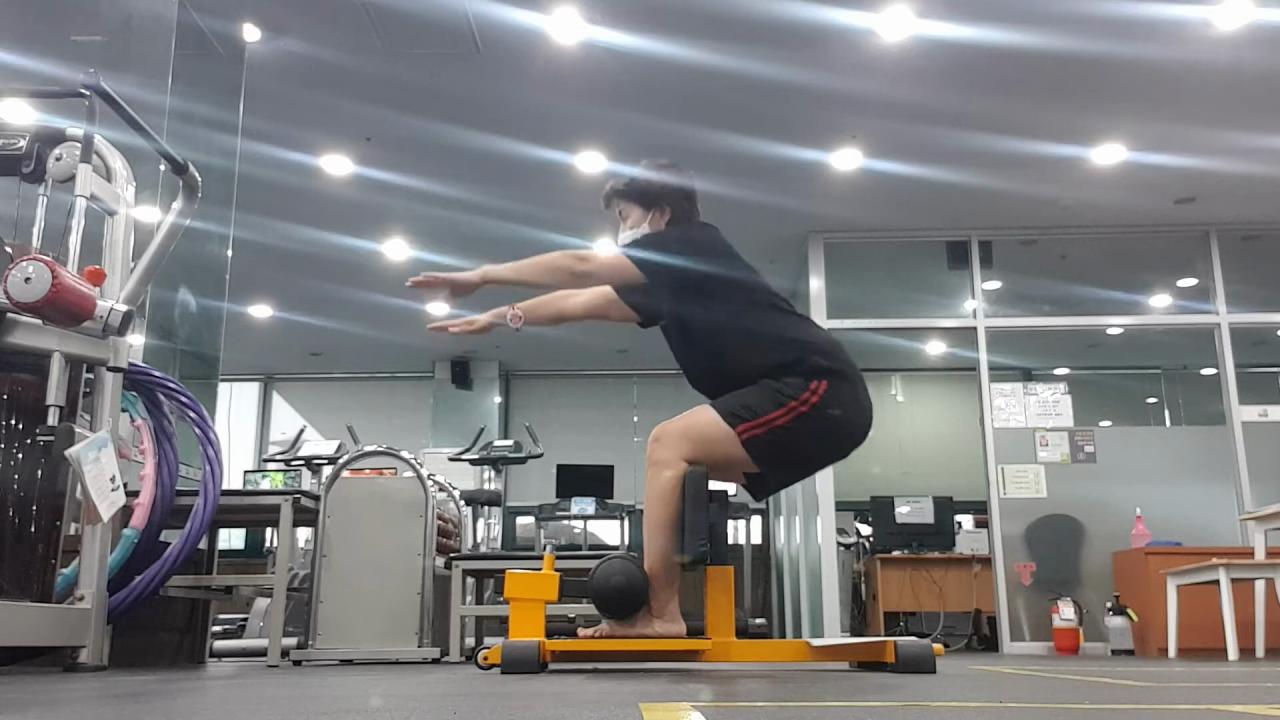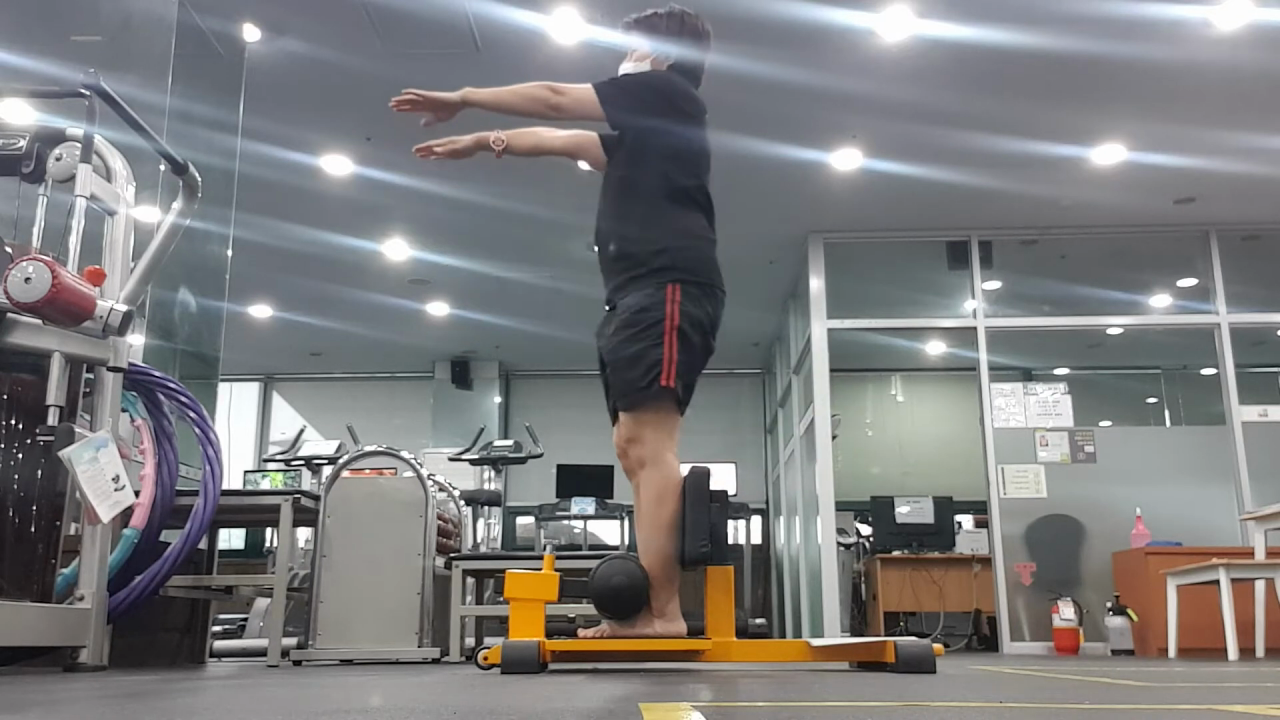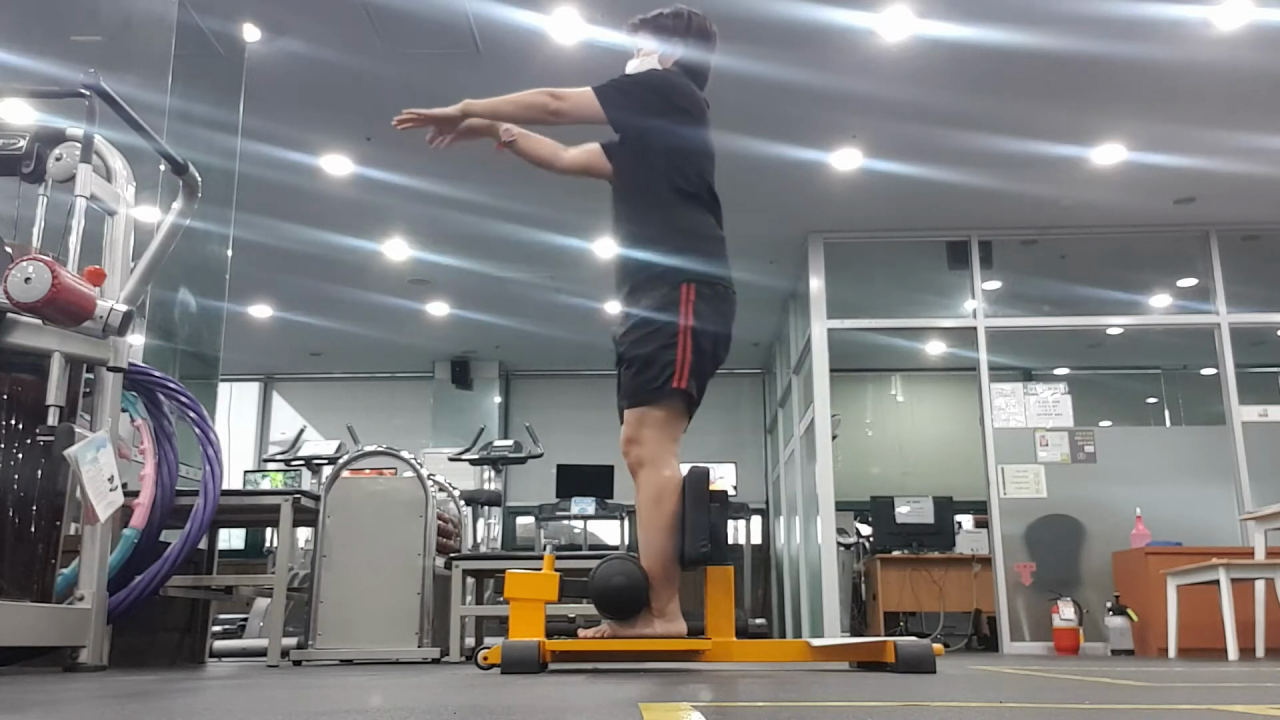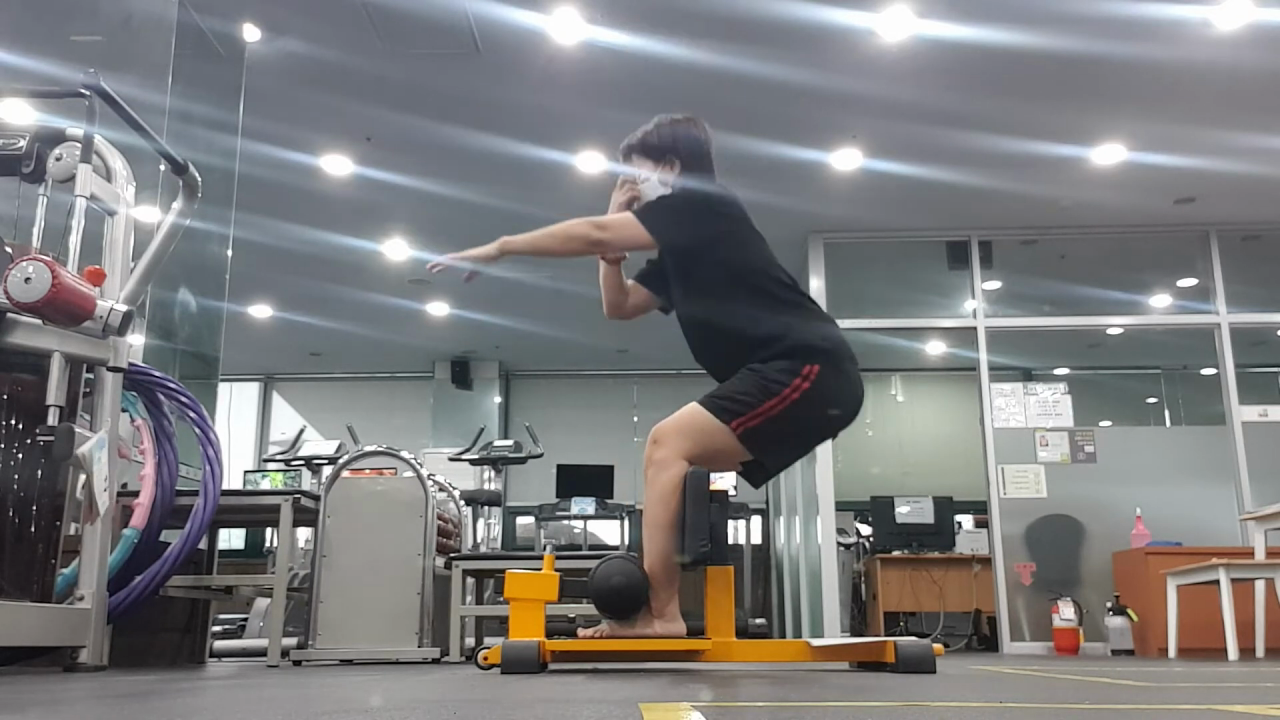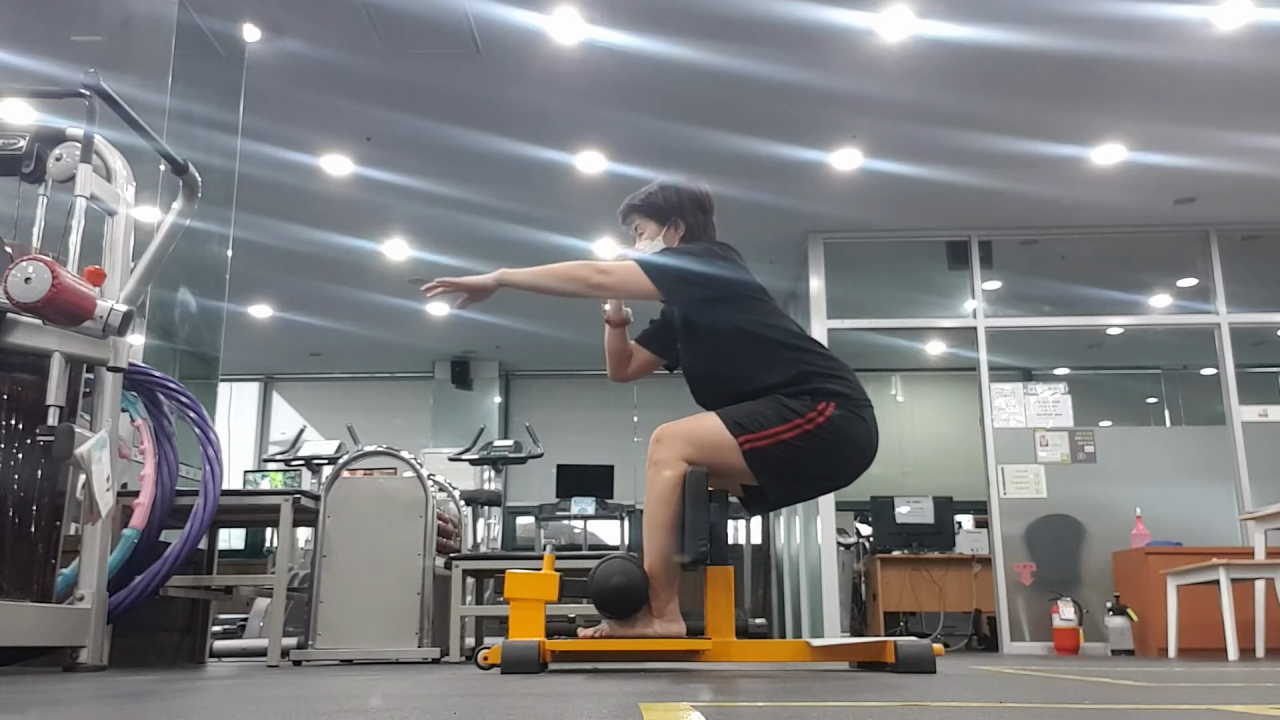
dt=1s
person 1, frame 1
left shoulder: (693, 244)
right shoulder: (665, 286)
left elbow: (581, 268)
right elbow: (579, 301)
left wrist: (480, 276)
right wrist: (497, 317)
left hip: (820, 393)
right hip: (820, 403)
left knee: (669, 444)
right knee: (682, 475)
left ankle: (658, 613)
right ankle: (683, 612)
person 1, frame 2
left shoulder: (670, 95)
right shoulder: (641, 136)
left elbow: (555, 100)
right elbow: (559, 140)
left wrist: (461, 98)
right wrist: (483, 141)
left hip: (666, 288)
right hip: (639, 297)
left knee: (649, 447)
right knee: (636, 449)
left ankle: (661, 612)
right ankle: (655, 610)
person 1, frame 3
left shoulder: (667, 91)
right shoulder: (644, 138)
left elbow: (556, 103)
right elbow: (569, 158)
left wrist: (461, 108)
right wrist: (496, 131)
left hip: (681, 293)
right hip: (659, 300)
left knee: (649, 444)
right knee: (641, 448)
left ankle: (660, 612)
right ankle: (654, 609)
person 1, frame 4
left shoulder: (705, 207)
right shoulder: (681, 249)
left elbow: (594, 235)
right elbow: (619, 305)
left wrist: (498, 247)
right wrist: (611, 243)
left hip: (811, 373)
right hip: (809, 381)
left knee: (668, 443)
right knee: (676, 459)
left ankle: (659, 615)
right ankle: (675, 608)
person 1, frame 5
left shoulder: (710, 263)
right shoulder: (683, 310)
left elbow: (595, 277)
right elbow: (622, 367)
left wrist: (499, 278)
right wrist: (616, 306)
left hip: (829, 416)
right hip: (826, 429)
left knee: (670, 444)
right knee: (681, 481)
left ankle: (659, 615)
